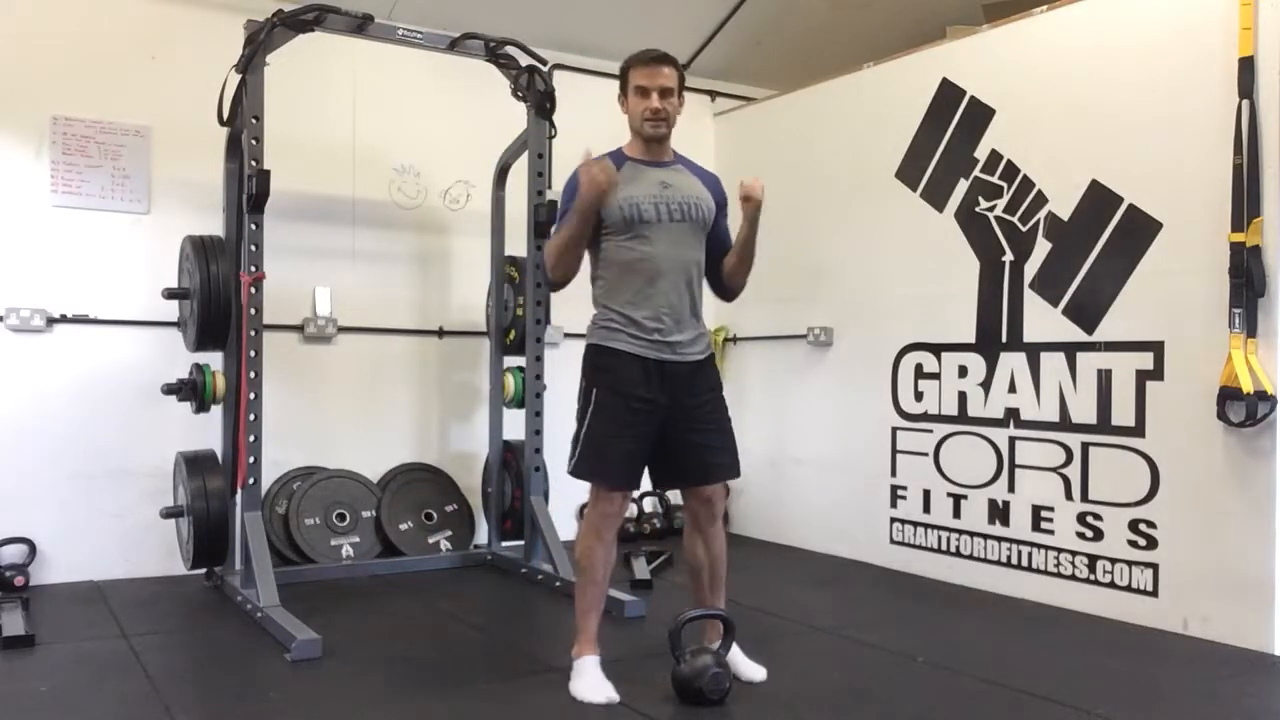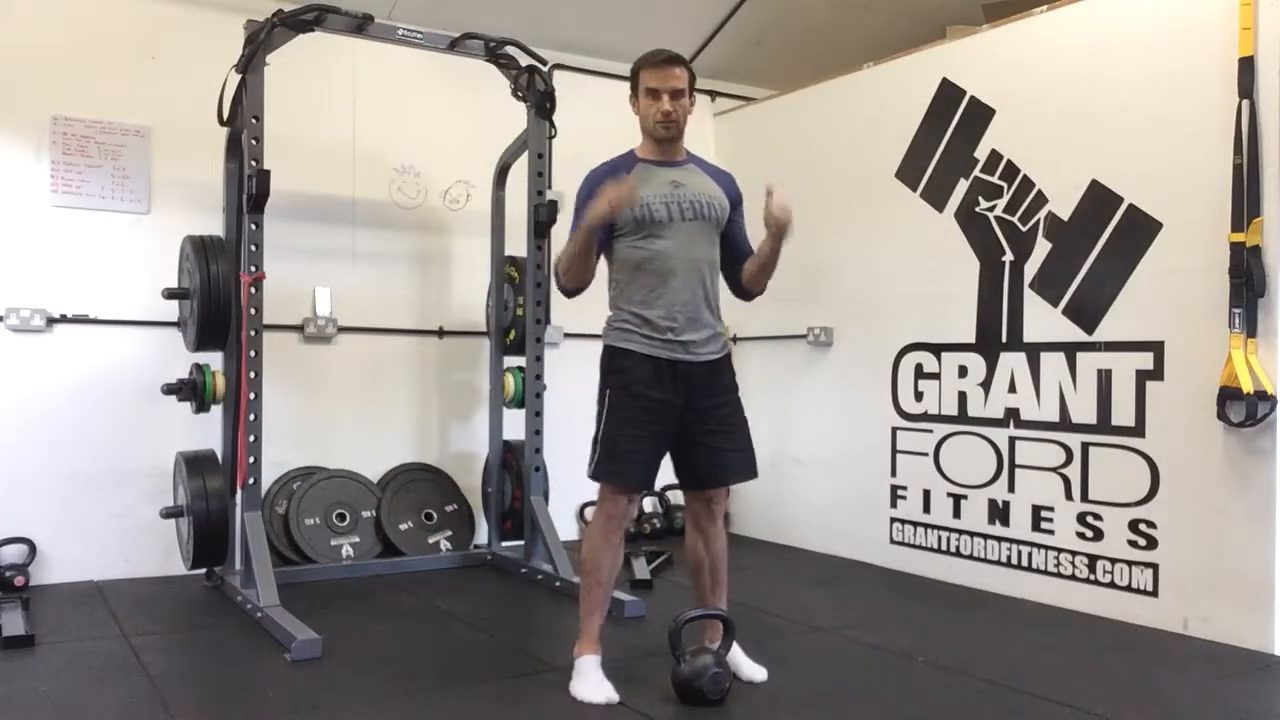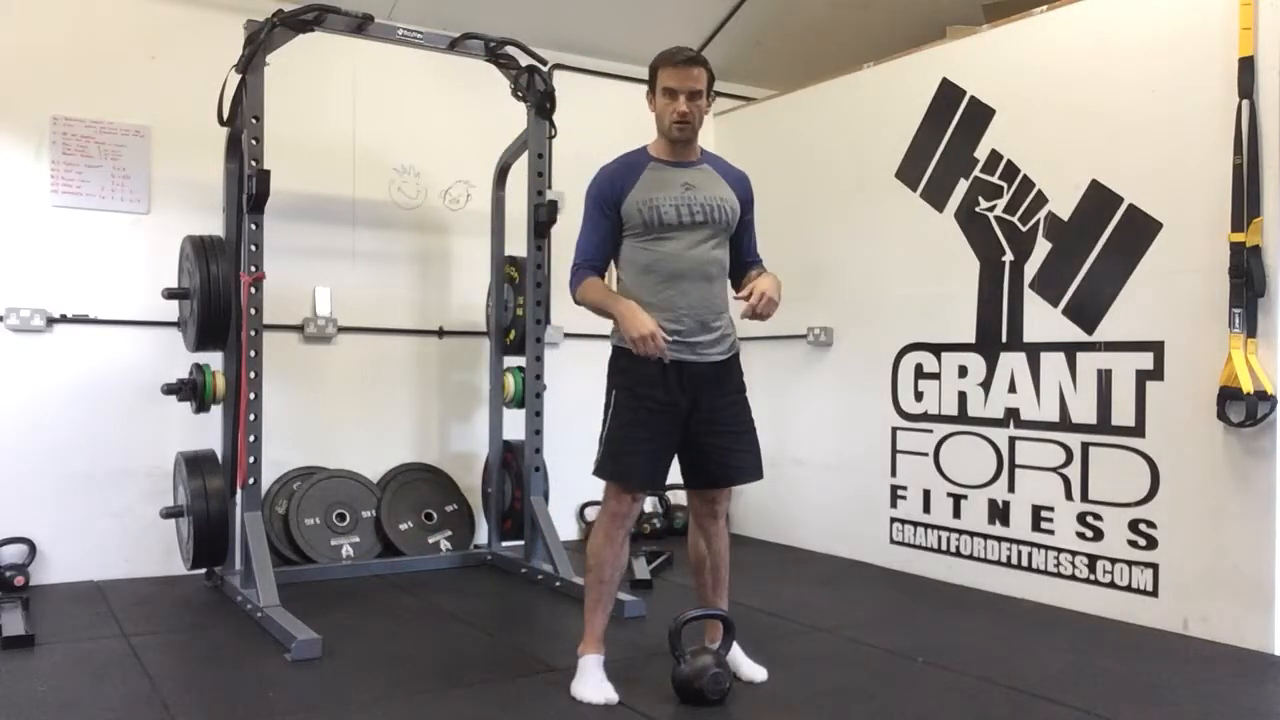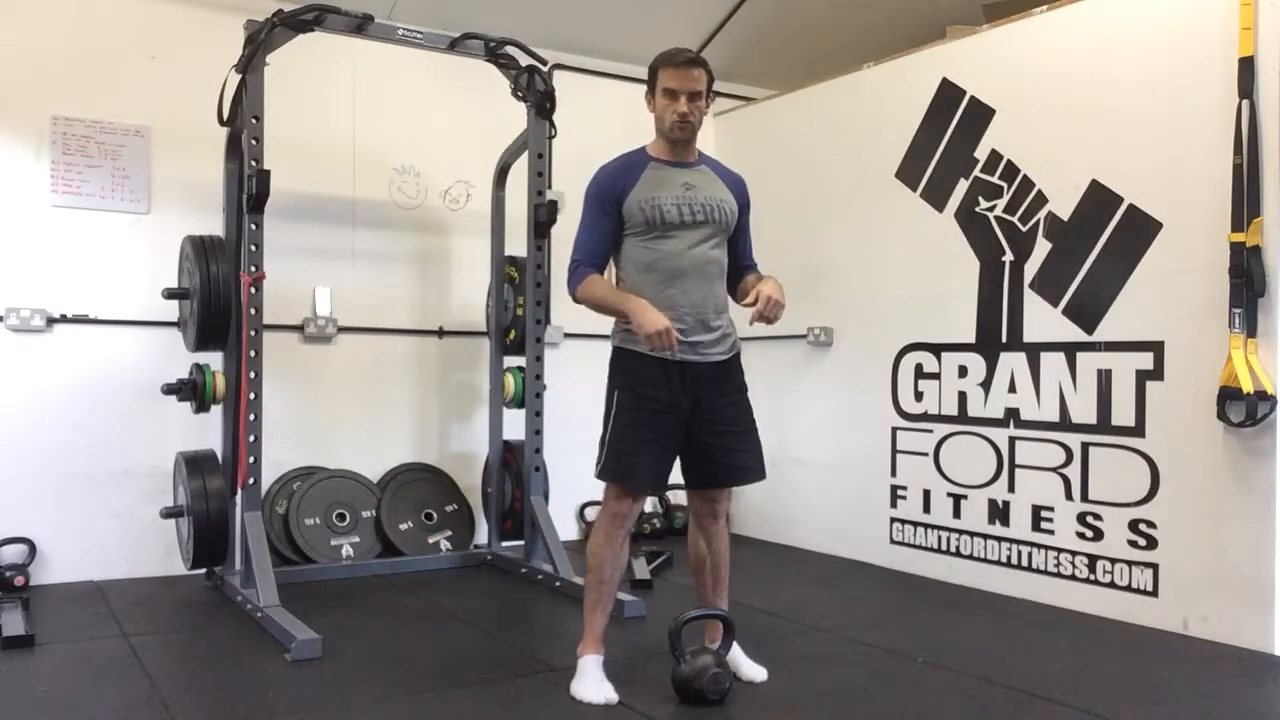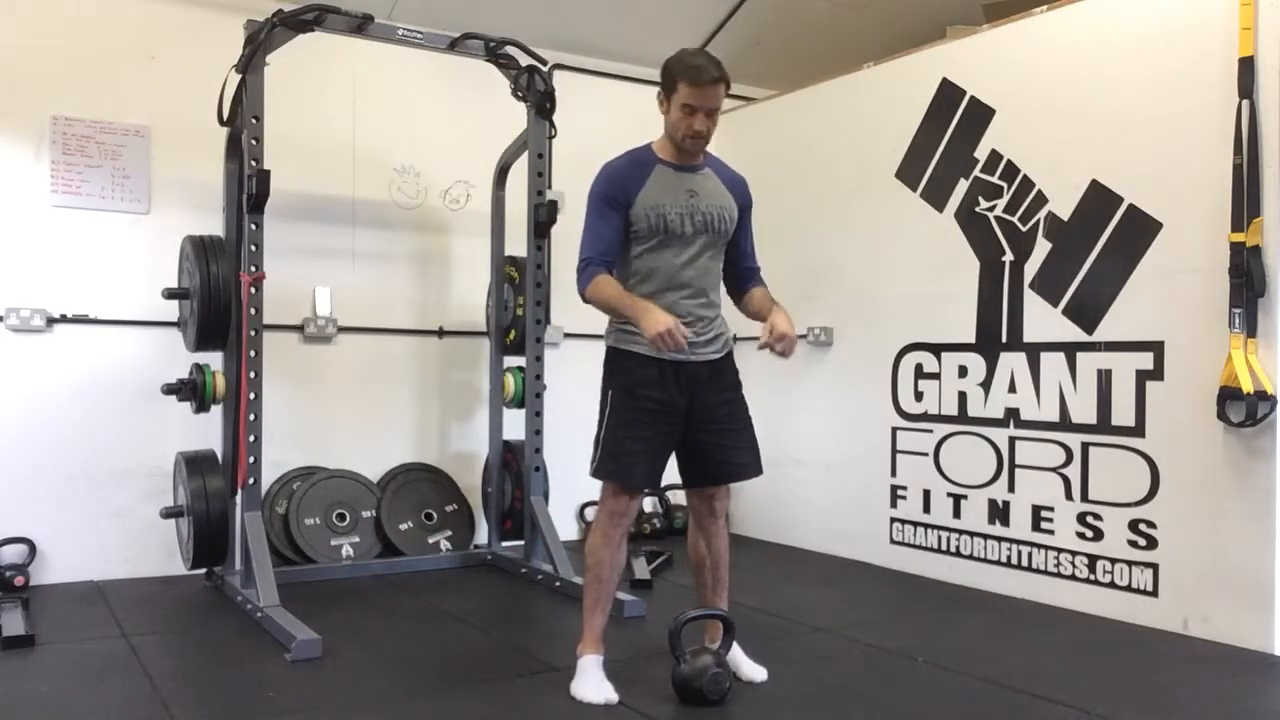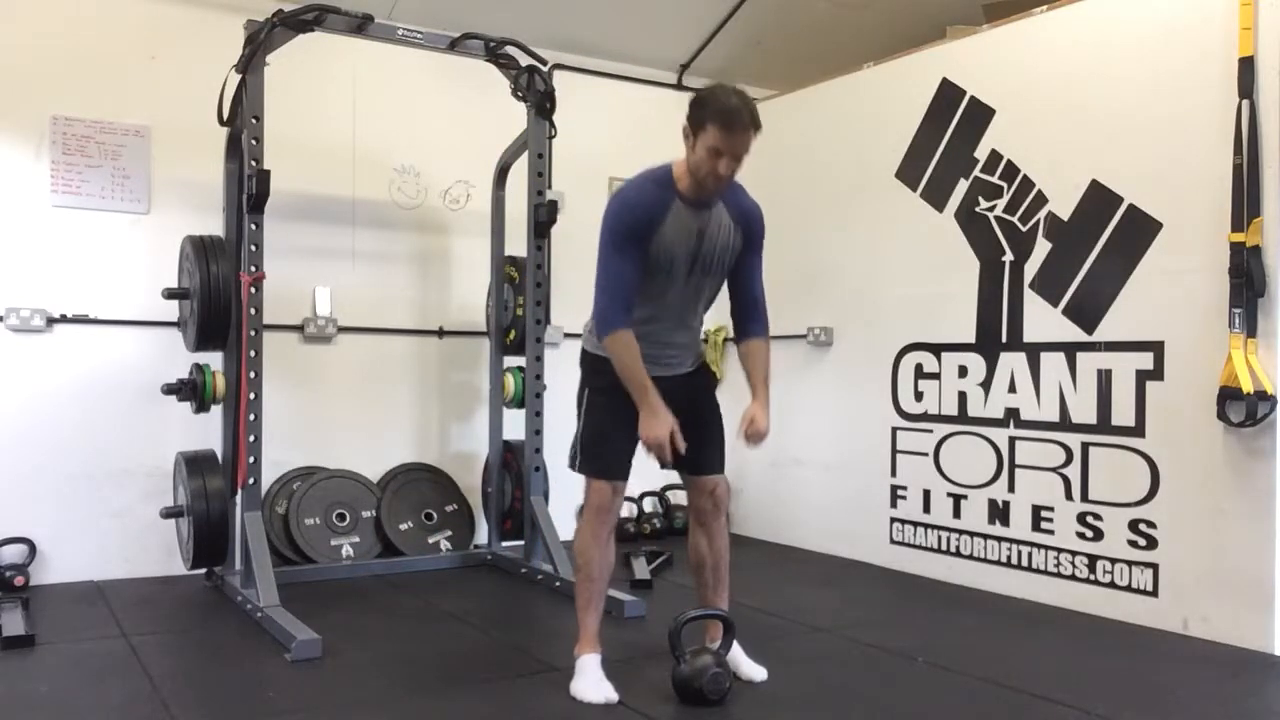
dt=0.3s
person 1, frame 1
left shoulder: (706, 186)
right shoulder: (595, 176)
left elbow: (726, 285)
right elbow: (553, 274)
left wrist: (750, 227)
right wrist: (582, 209)
left hip: (693, 363)
right hip: (621, 360)
left knee: (709, 503)
right knee: (607, 504)
left ankle: (713, 638)
right ankle: (586, 654)
person 1, frame 2
left shoulder: (721, 184)
right shoulder: (607, 180)
left elbow: (742, 278)
right elbow: (569, 281)
left wrist: (773, 240)
right wrist: (592, 223)
left hip: (709, 363)
right hip: (636, 362)
left knee: (710, 504)
right knee: (617, 504)
left ankle: (716, 640)
right ankle: (588, 654)
person 1, frame 3
left shoulder: (733, 183)
right shoulder: (616, 180)
left elbow: (742, 266)
right elbow: (583, 275)
left wrist: (764, 279)
right wrist: (622, 308)
left hip: (718, 365)
right hip: (644, 365)
left knee: (713, 506)
right knee: (621, 504)
left ankle: (716, 640)
right ankle: (591, 653)
person 1, frame 4
left shoulder: (730, 186)
right shoulder: (617, 179)
right elbow: (582, 277)
left wrist: (765, 283)
right wrist: (634, 306)
left hip: (719, 366)
right hip: (645, 365)
left knee: (713, 506)
right knee: (621, 506)
left ankle: (716, 640)
right ankle: (590, 654)
person 1, frame 5
left shoulder: (732, 187)
right shoulder: (621, 178)
left elbow: (742, 275)
right elbow: (591, 276)
left wrist: (772, 310)
right wrist: (643, 312)
left hip: (712, 366)
right hip: (639, 365)
left knee: (712, 506)
right knee: (619, 504)
left ankle: (717, 639)
right ankle: (590, 654)
person 1, frame 6
left shoulder: (745, 215)
right shoulder: (636, 202)
left elbow: (750, 313)
right elbow: (611, 315)
left wrist: (759, 397)
right wrist: (648, 407)
left hip: (686, 368)
right hip: (611, 364)
left knee: (712, 499)
right knee: (603, 501)
left ankle: (716, 639)
right ankle: (587, 653)
